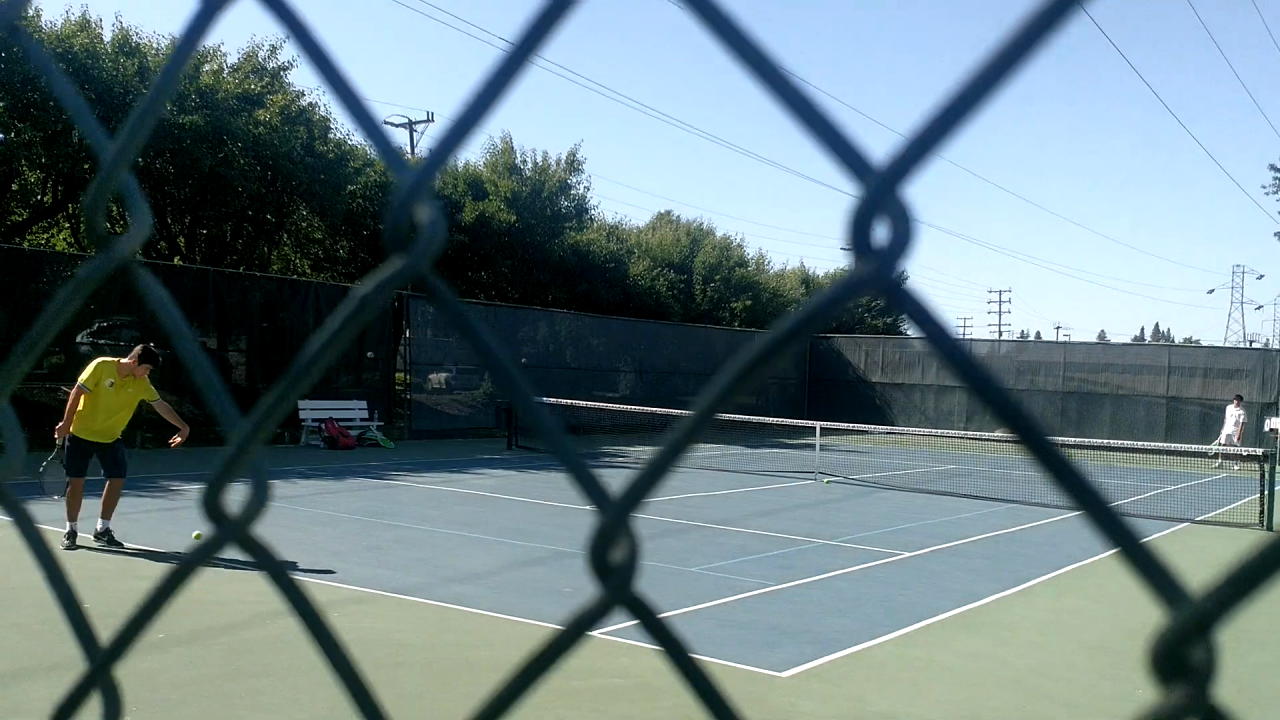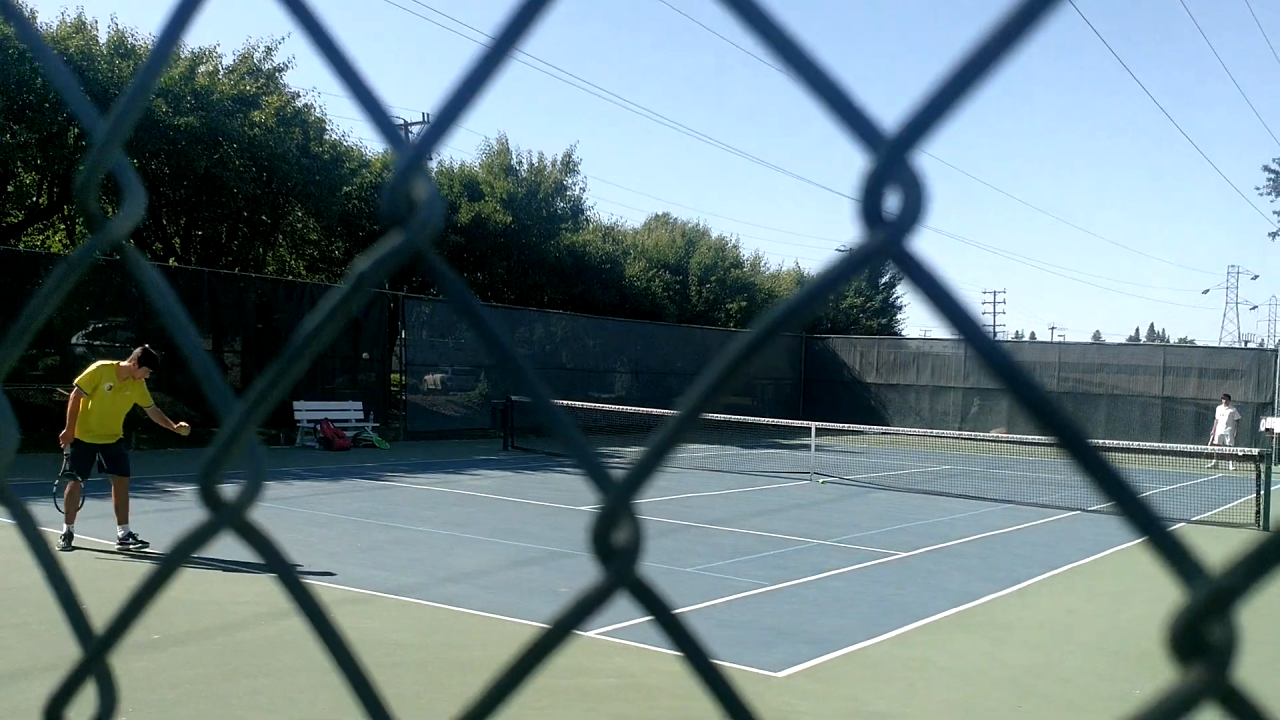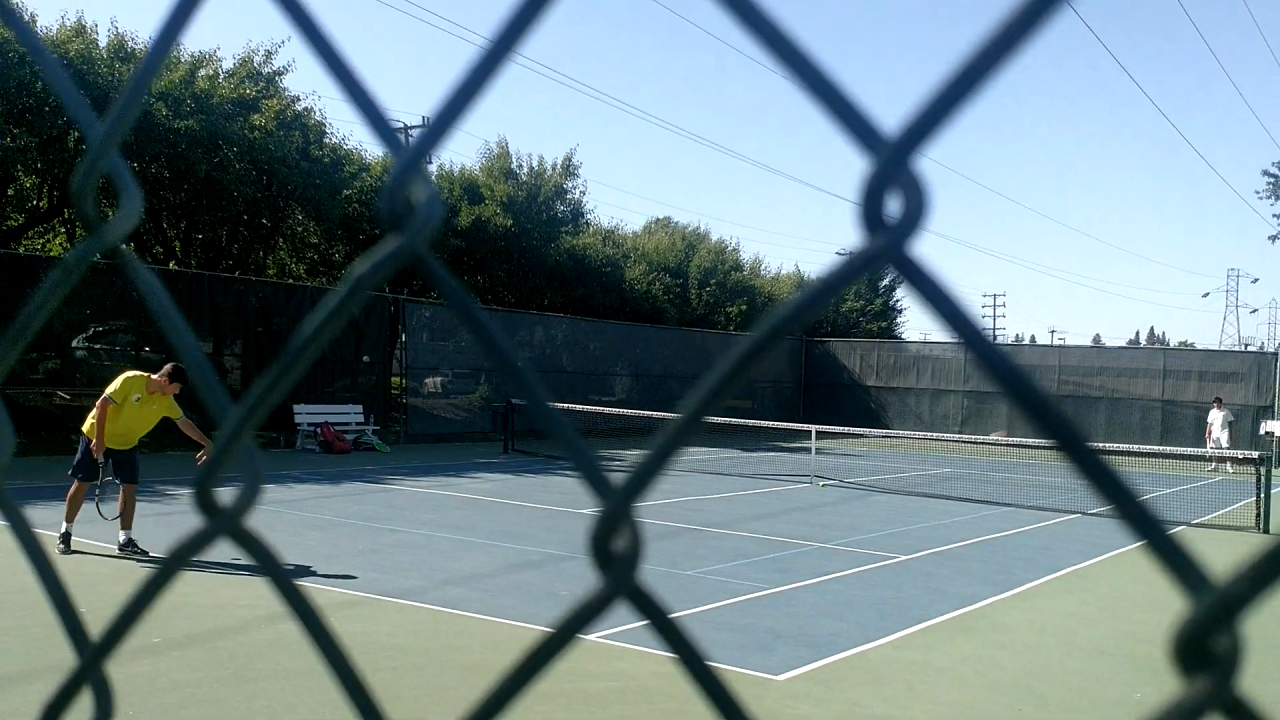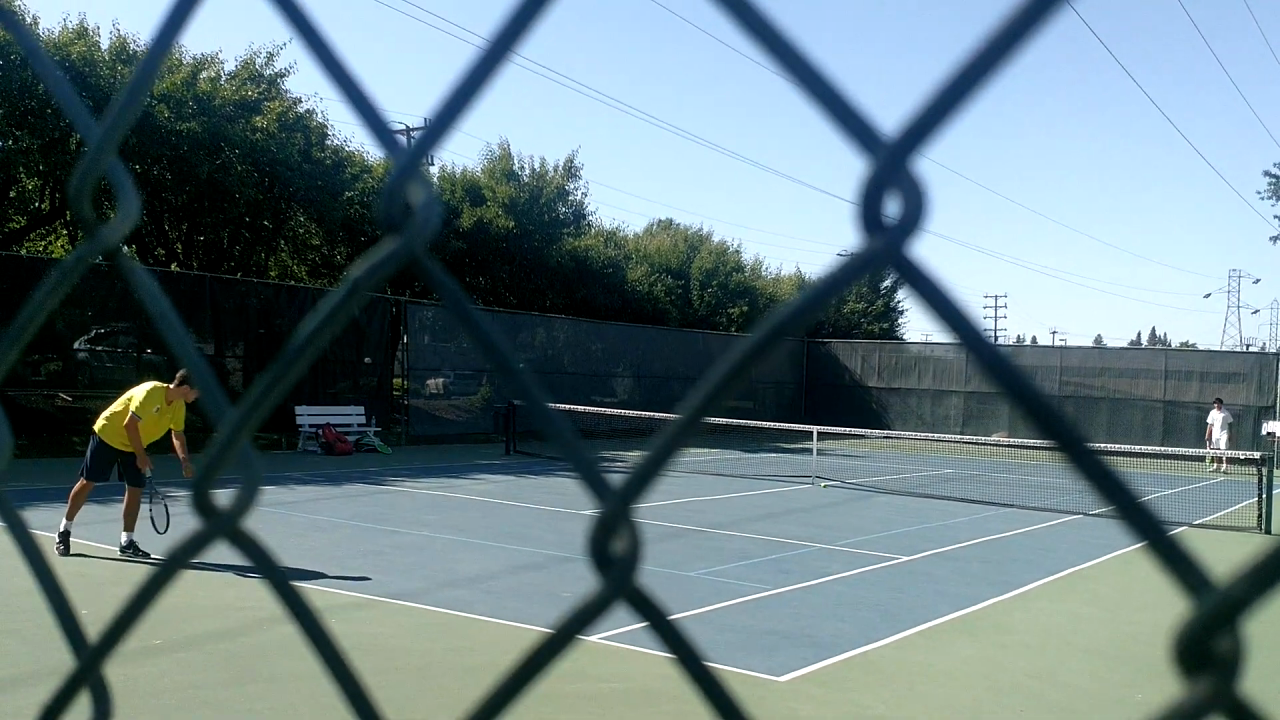
dt=0.3s
person 1, frame 1
left shoulder: (141, 383)
right shoulder: (101, 366)
left elbow: (160, 405)
right elbow: (77, 392)
left wrist: (183, 426)
right wrist: (66, 424)
left hip: (111, 438)
right hip: (81, 433)
left knee: (117, 480)
right knee: (76, 481)
left ankle: (103, 529)
right ankle: (71, 530)
person 1, frame 2
left shoulder: (138, 385)
right shoulder: (100, 370)
left elbow: (152, 411)
right elbow: (76, 396)
left wrist: (174, 426)
right wrist: (69, 430)
left hip: (112, 438)
right hip: (82, 436)
left knee: (121, 481)
right knee: (76, 483)
left ankle: (124, 534)
right ankle: (67, 532)
person 1, frame 3
left shoulder: (165, 400)
right shoulder: (130, 380)
left elbow: (183, 422)
right elbow: (102, 404)
left wrist: (207, 443)
right wrist: (99, 439)
left hip: (127, 445)
right hip: (97, 438)
left knee: (130, 488)
right knee: (81, 484)
left ankle: (125, 540)
right ankle: (65, 533)
person 1, frame 4
left shoulder: (179, 406)
right shoulder: (150, 392)
left elbow: (178, 435)
right elbow: (129, 425)
left wrist: (185, 460)
right wrist: (142, 457)
left hip: (135, 446)
right hip: (107, 436)
left knee: (135, 490)
right knee: (87, 482)
left ankle: (127, 542)
right ankle: (64, 531)
